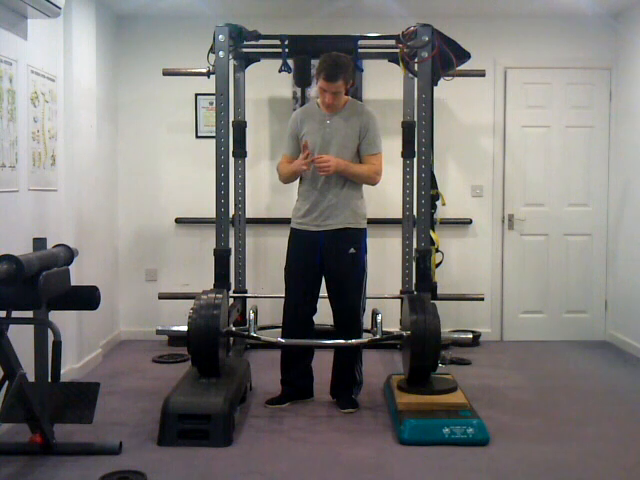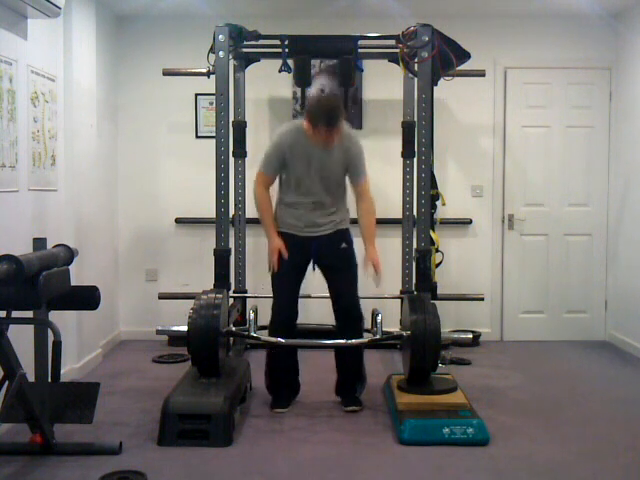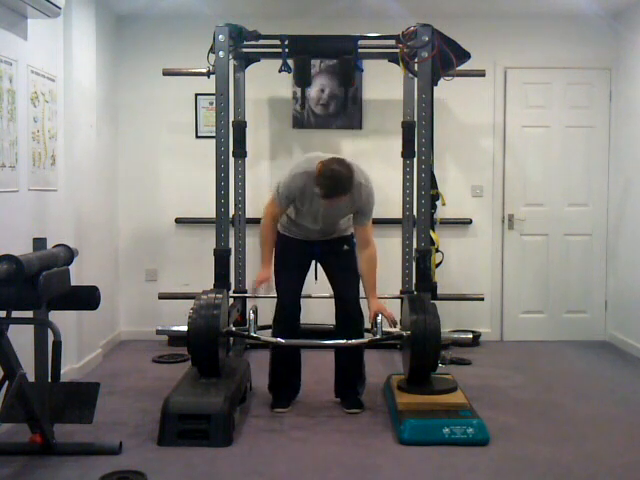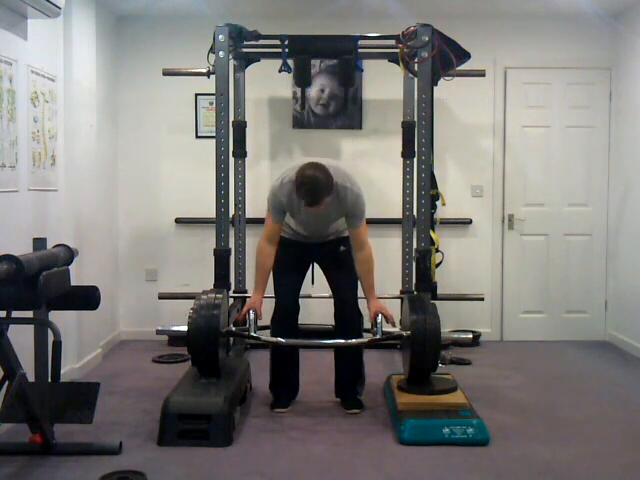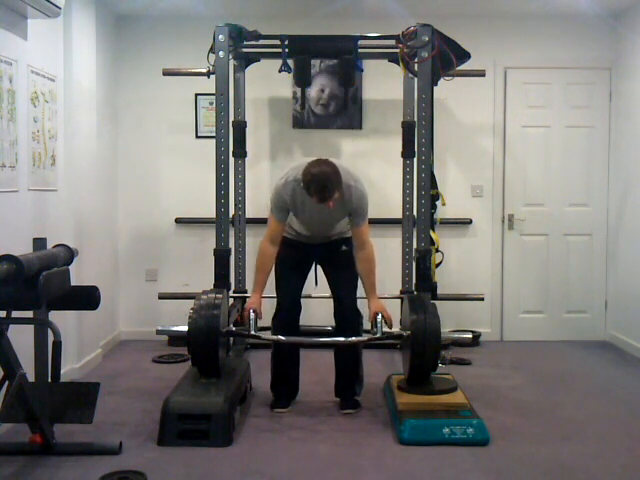
dt=1s
person 1, frame 1
left shoulder: (363, 118)
right shoulder: (301, 117)
left elbow: (374, 172)
right elbow: (283, 172)
left wrist: (340, 164)
right wrist: (298, 165)
left hip: (347, 230)
right hip: (304, 228)
left knee: (348, 315)
right knee: (296, 312)
left ankle: (346, 388)
right ankle: (295, 385)
person 1, frame 2
left shoulder: (350, 142)
right shoulder: (285, 139)
left elbow: (363, 195)
right elbow: (261, 186)
left wrist: (370, 245)
right wrist: (272, 235)
left hip: (334, 233)
right hip: (290, 235)
left knee: (349, 309)
right knee: (283, 312)
left ankle: (350, 388)
right ankle: (282, 389)
person 1, frame 3
left shoulder: (363, 189)
right shoulder: (298, 177)
left elbow: (365, 245)
right elbow: (270, 216)
left wrist: (373, 298)
right wrist: (266, 266)
left hip: (338, 239)
right hip: (293, 238)
left knee: (350, 307)
right knee: (287, 309)
left ankle: (349, 391)
right ankle: (283, 391)
person 1, frame 4
left shoulder: (350, 191)
right shoulder: (281, 189)
left elbow: (361, 247)
right elbow: (268, 242)
left wrist: (372, 298)
right wrist: (257, 294)
left hip: (336, 240)
right hip: (292, 241)
left knee: (348, 307)
right knee: (285, 308)
left ankle: (350, 392)
right ankle: (283, 391)
person 1, frame 5
left shoulder: (355, 191)
right shoulder: (286, 188)
left elbow: (363, 247)
right elbow: (271, 242)
left wrist: (373, 298)
right wrist: (256, 294)
left hip: (338, 241)
right hip: (294, 241)
left knee: (347, 311)
right knee: (286, 310)
left ankle: (348, 392)
right ankle: (283, 392)
